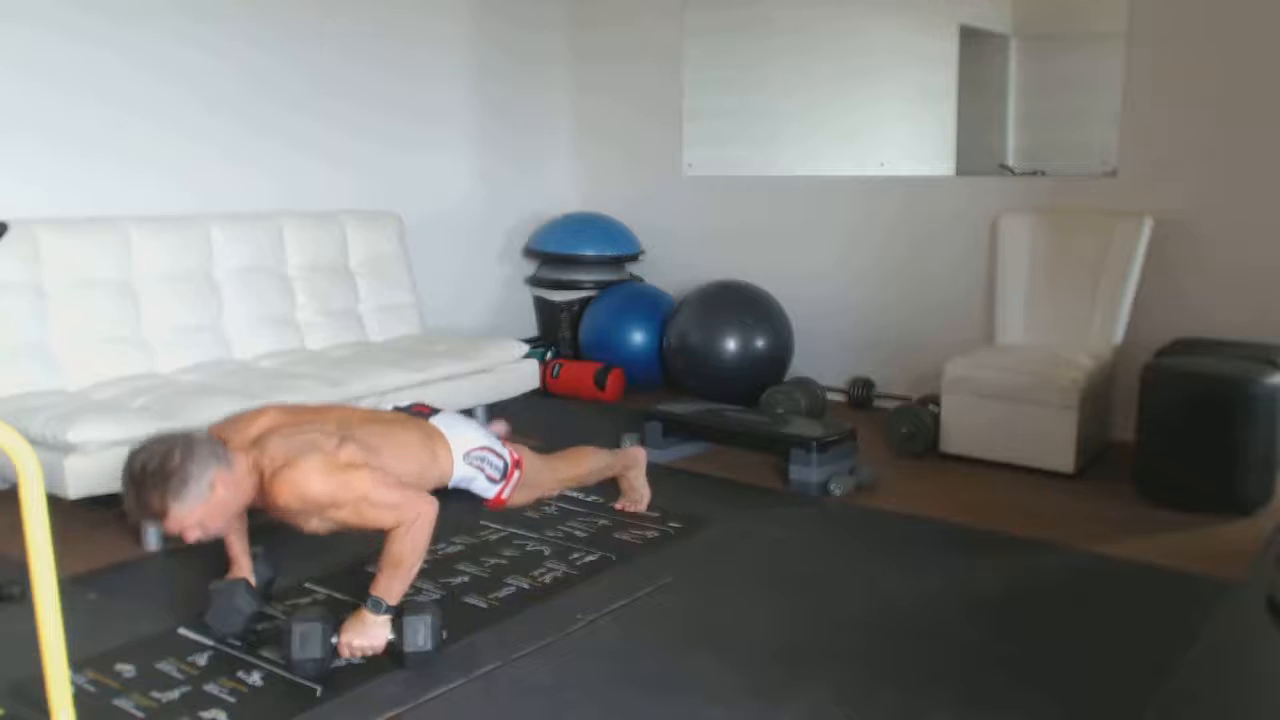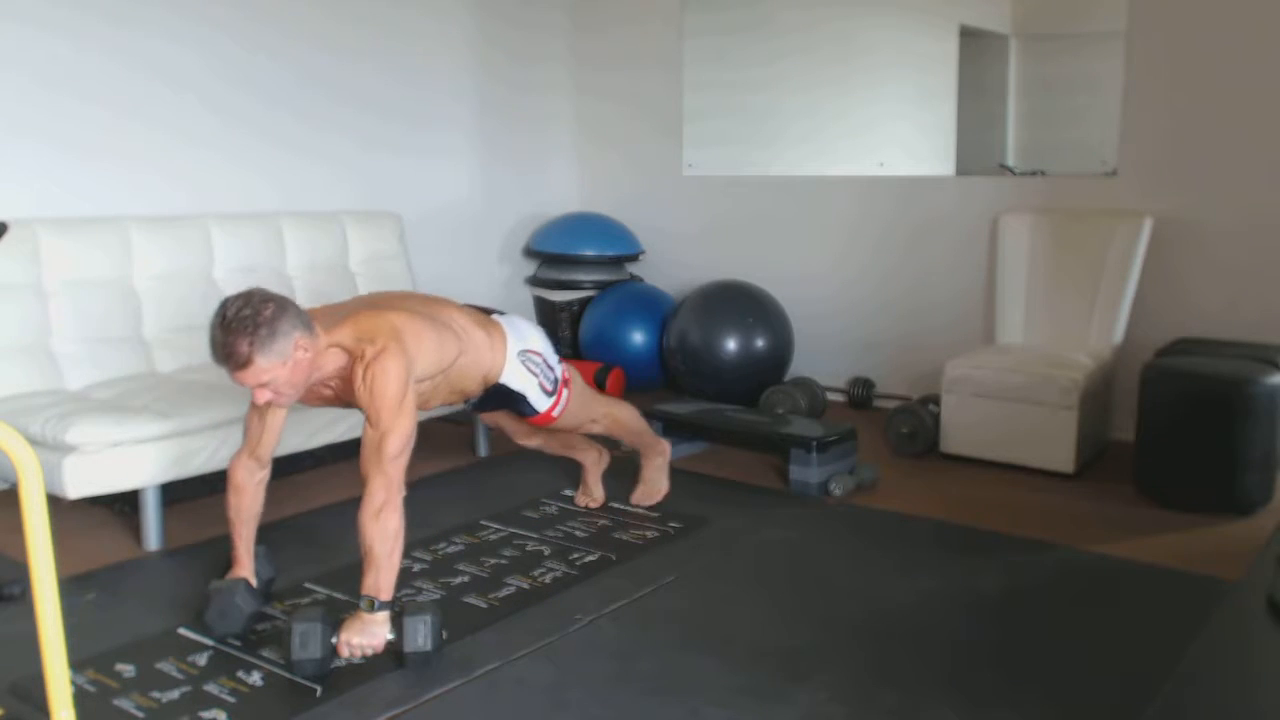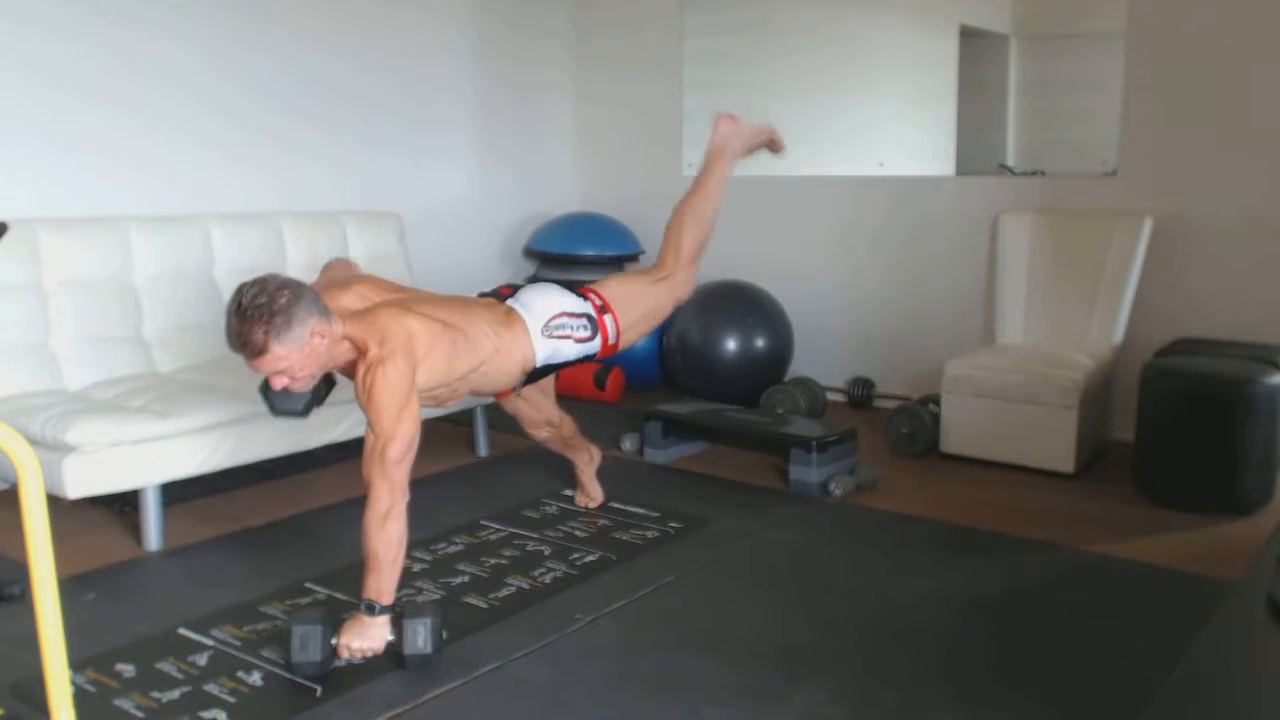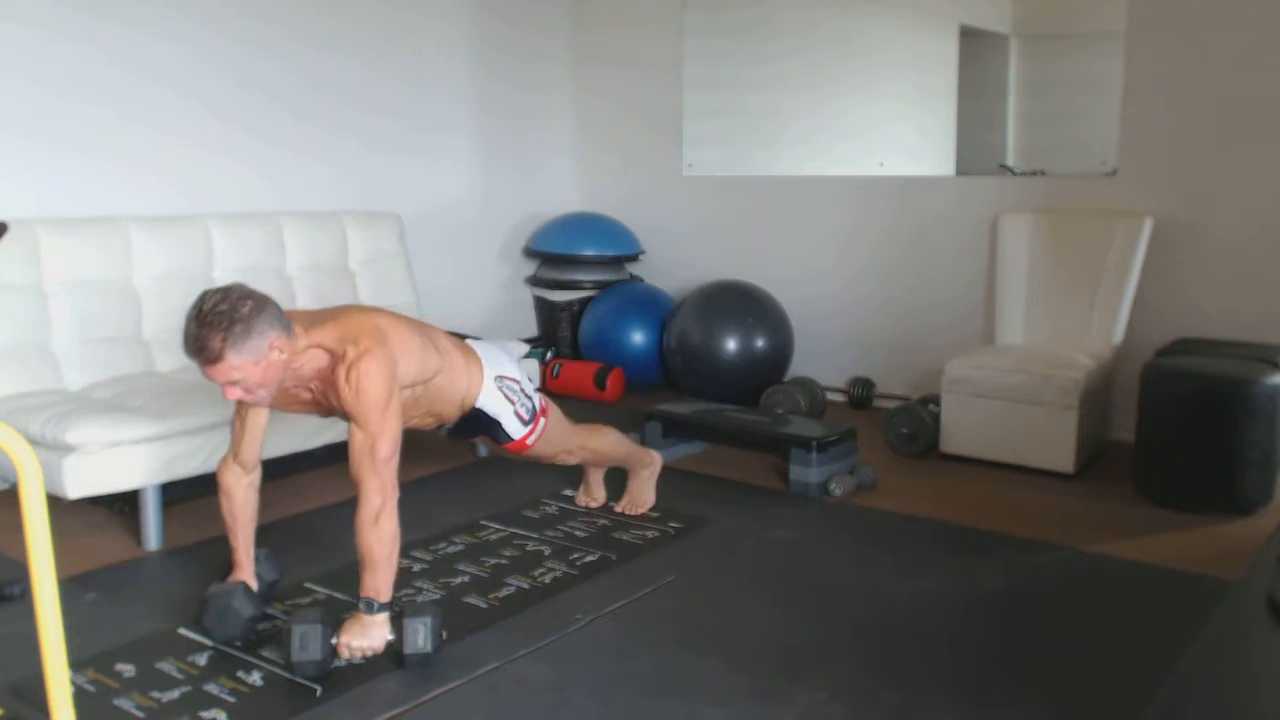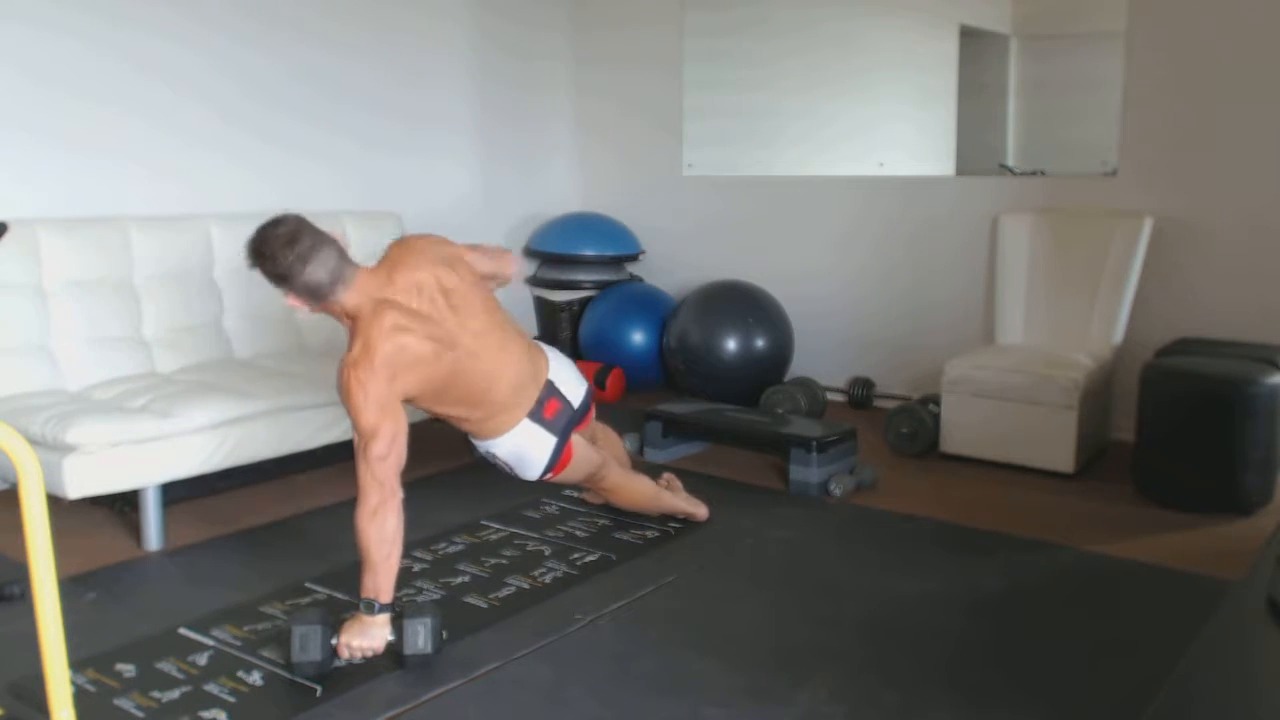
dt=1s
person 1, frame 1
left shoulder: (295, 483)
right shoulder: (224, 440)
left elbow: (421, 509)
left wrist: (377, 611)
right wrist: (242, 566)
left hip: (448, 447)
right hip: (404, 426)
left knee: (553, 476)
left ankle: (626, 459)
person 1, frame 2
left shoulder: (378, 361)
right shoulder: (282, 352)
left elbow: (384, 492)
right elbow: (250, 465)
left wrist: (374, 611)
right wrist: (243, 567)
left hip: (506, 350)
right hip: (463, 361)
left knee: (591, 415)
right knee: (527, 434)
left ankle: (653, 451)
right ankle: (590, 459)
person 1, frame 3
left shoulder: (382, 363)
right shoulder: (326, 299)
left elbow: (387, 497)
right elbow: (343, 265)
left wrist: (375, 614)
right wrist: (300, 363)
left hip: (539, 326)
right hip: (501, 319)
left knee: (673, 277)
right knee: (542, 425)
left ankle: (724, 146)
right ankle: (584, 457)
person 1, frame 4
left shoulder: (361, 362)
right shoulder: (263, 357)
left elbow: (378, 497)
right elbow: (238, 470)
left wrist: (373, 614)
right wrist: (243, 570)
left hip: (483, 382)
right hip: (443, 396)
left knee: (568, 444)
left ankle: (643, 462)
right ankle: (594, 469)
person 1, frame 5
left shoulder: (365, 368)
right shoulder: (415, 253)
left elbow: (381, 495)
right elbow: (507, 265)
left wrist: (374, 614)
left hip: (523, 437)
right hip: (557, 373)
left knee: (599, 475)
right knee: (594, 434)
left ankle: (685, 507)
right ankle: (622, 479)
